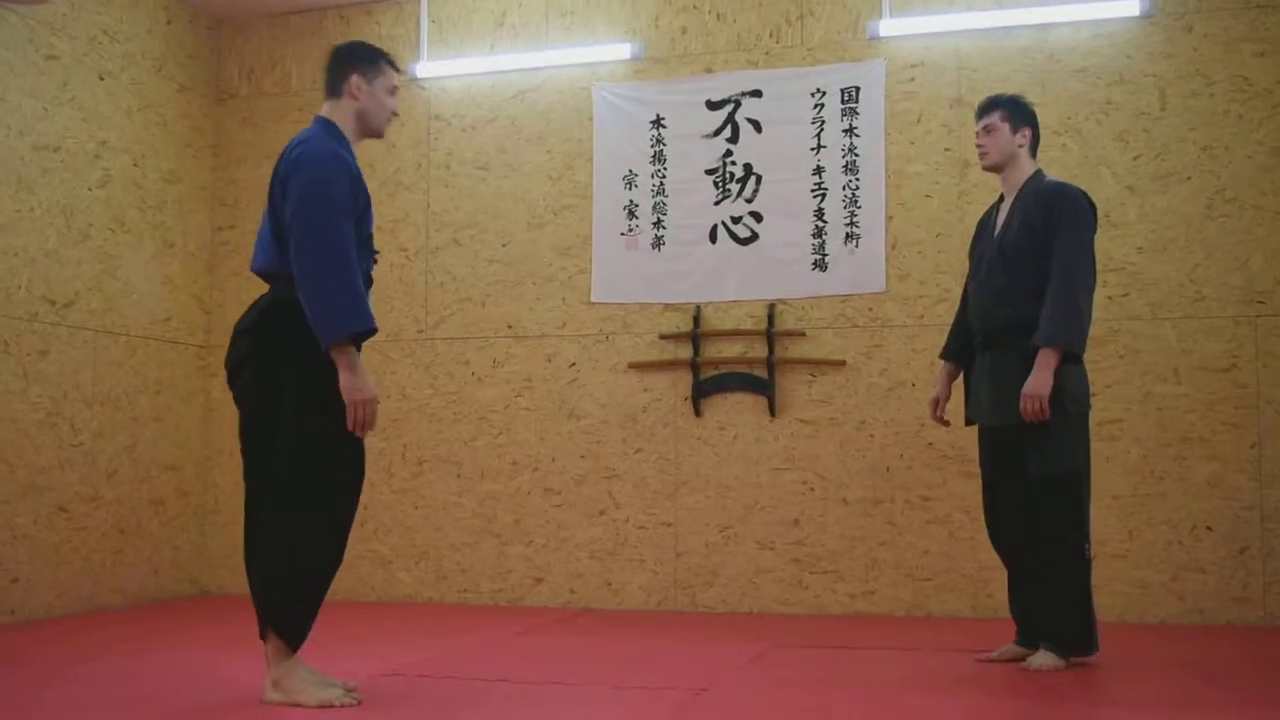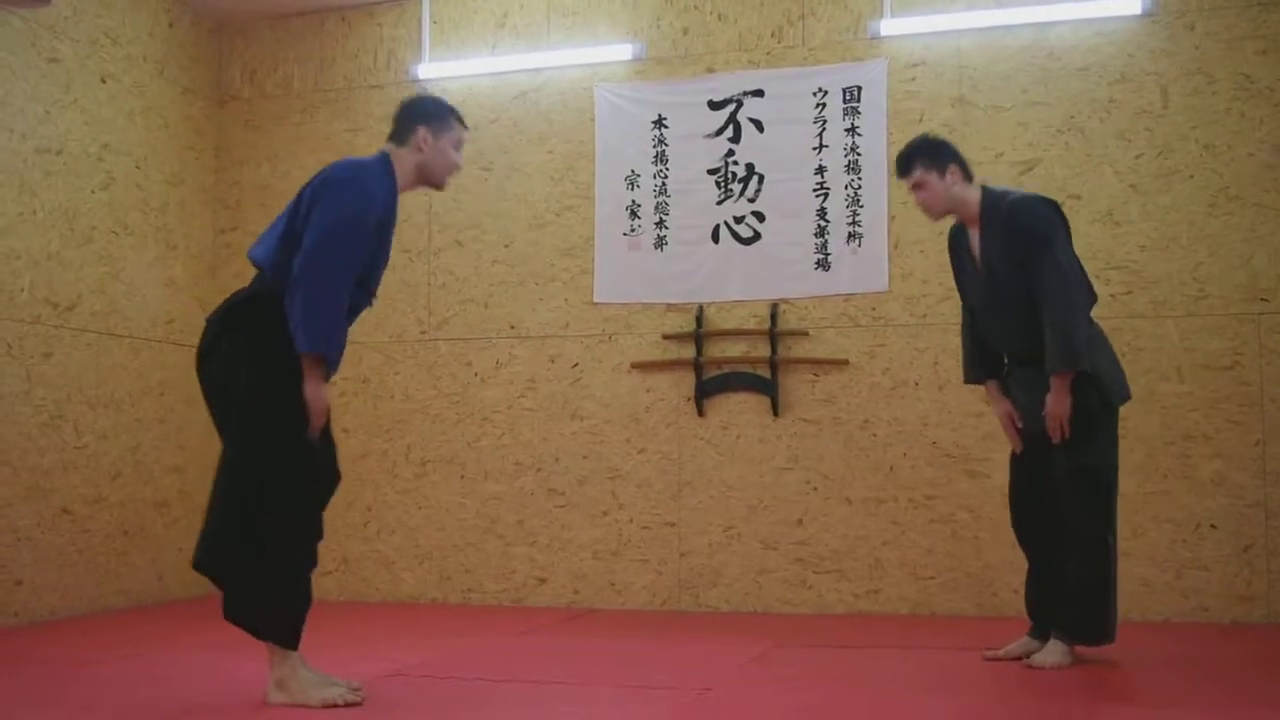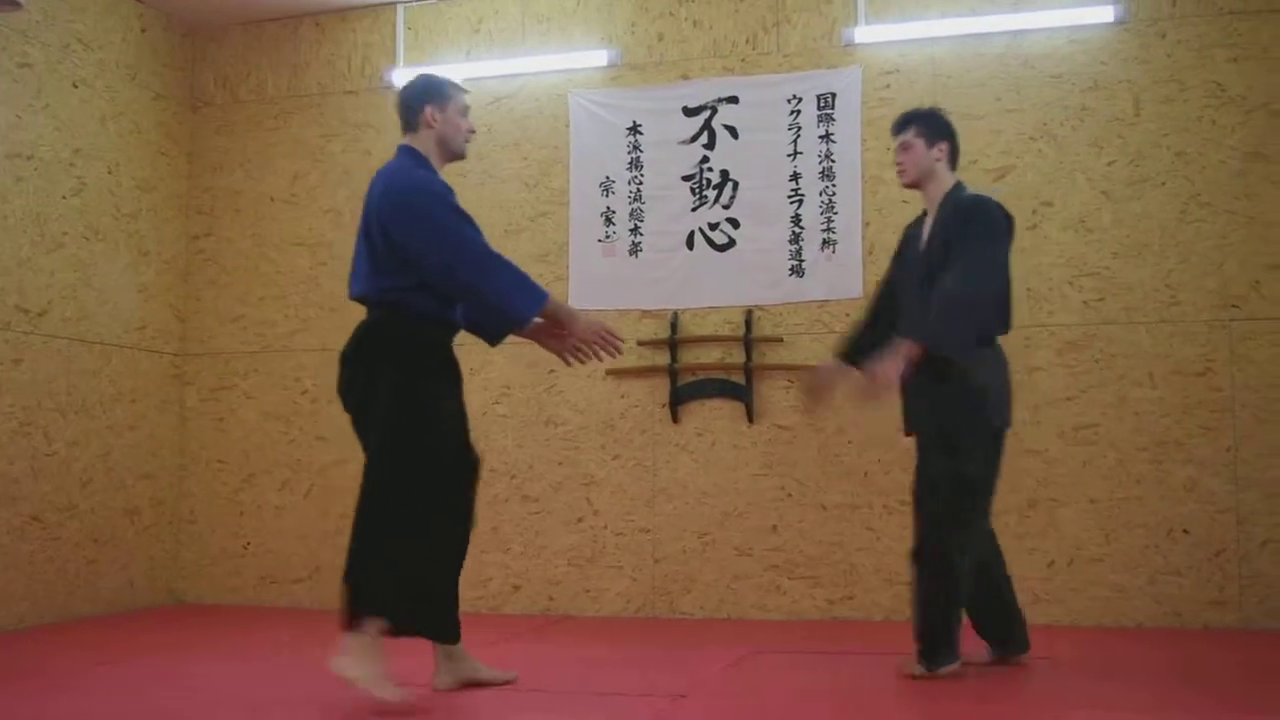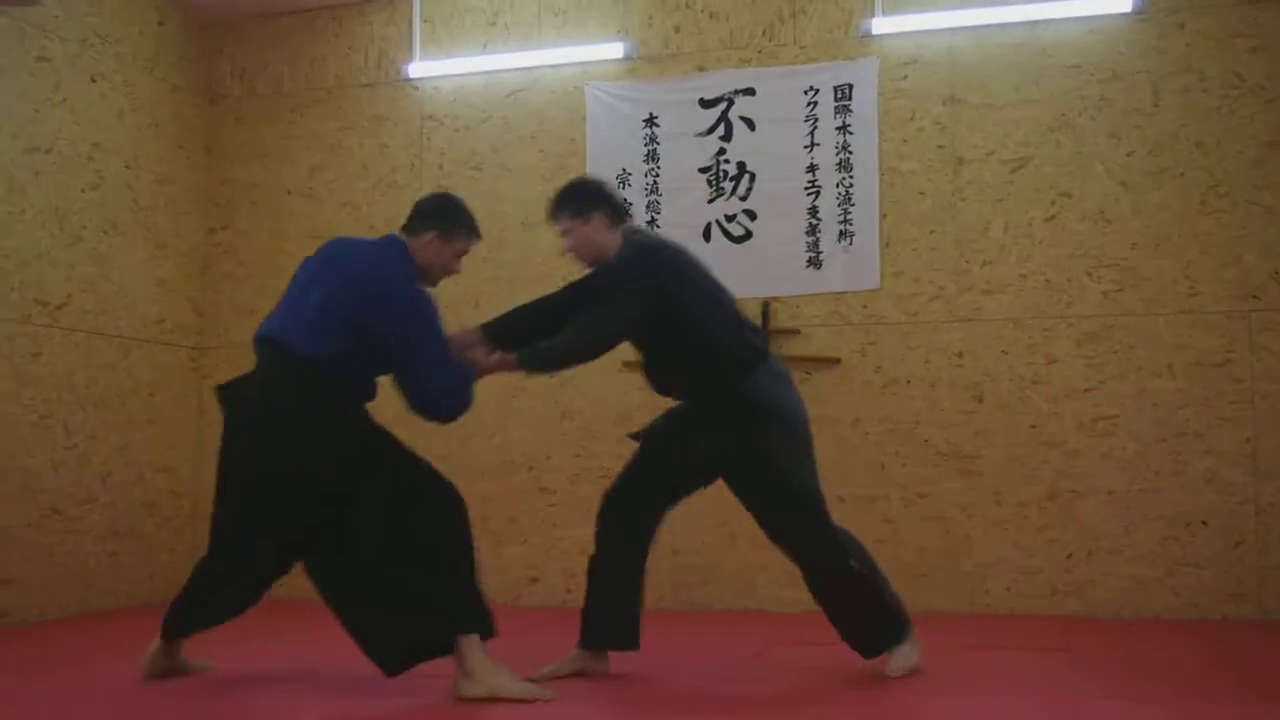
dt=1s
person 1, frame 1
left shoulder: (319, 155)
right shoulder: (322, 157)
right elbow: (324, 271)
left wrist: (338, 362)
right wrist: (350, 366)
left hip: (293, 348)
right hip: (295, 352)
left knee: (303, 504)
right knee: (303, 505)
left ankle: (285, 663)
right ankle: (282, 671)
person 1, frame 2
left shoulder: (373, 191)
right shoulder: (360, 185)
right elbow: (316, 282)
left wrist: (313, 374)
right wrist: (315, 376)
left hip: (272, 347)
right hip: (256, 347)
left knee: (293, 497)
right knee: (278, 501)
left ankle: (288, 661)
right ankle: (285, 672)
person 1, frame 3
left shoulder: (411, 186)
right shoulder: (410, 186)
left elbow: (459, 283)
right elbow: (476, 268)
left wrist: (534, 330)
right wrist: (563, 316)
left hip: (414, 359)
right hip: (397, 363)
left knee: (439, 503)
right knee: (415, 500)
left ankle: (448, 659)
right ankle: (361, 644)
person 1, frame 4
left shoulder: (337, 255)
right shoulder: (400, 292)
right elbow: (438, 398)
right wrist: (466, 371)
left hip: (262, 401)
right hip: (314, 412)
left knee: (249, 537)
right knee: (427, 513)
left ankle: (167, 650)
right ankle: (474, 668)
person 2, frame 1
left shoulder: (1061, 201)
right shoulder: (990, 220)
left elbow: (1070, 291)
left wrist: (1044, 369)
right wrist: (947, 375)
left hip: (1044, 382)
right hip: (996, 385)
left knee: (1056, 514)
right knee: (1008, 515)
left ankle: (1066, 639)
right ankle: (1032, 632)
person 2, frame 2
left shoulder: (1026, 215)
right shoulder: (959, 240)
left elbow: (1064, 304)
right elbow: (975, 323)
left wrist: (1061, 388)
right wrist: (996, 396)
left hip: (1079, 379)
right hip: (1028, 383)
left knee: (1081, 510)
right knee: (1031, 510)
left ankle: (1071, 632)
right ankle: (1044, 627)
person 2, frame 3
left shoulder: (981, 216)
right shoulder: (917, 231)
left elbow: (963, 295)
right elbow: (889, 305)
left wrist: (899, 356)
right wrist: (842, 363)
left hip: (965, 384)
right hip: (928, 386)
left knee: (946, 520)
right knee: (959, 520)
left ankle: (937, 651)
right ankle: (1006, 637)
person 2, frame 4
left shoulder: (648, 264)
right shoulder: (625, 270)
left elbow: (592, 336)
right elbow: (559, 311)
left wrist: (503, 361)
right wrist: (476, 338)
left hip: (755, 405)
right hip: (706, 409)
left knee: (804, 527)
right knee: (624, 512)
left ankle: (892, 638)
right ankle: (597, 648)
